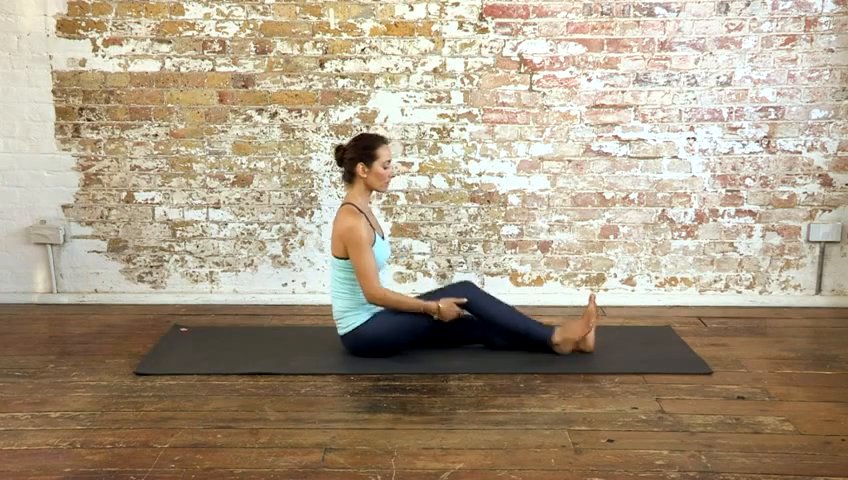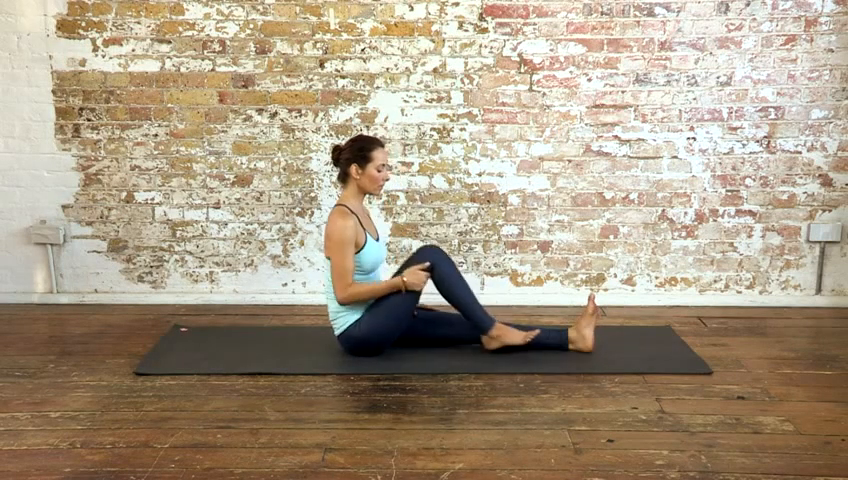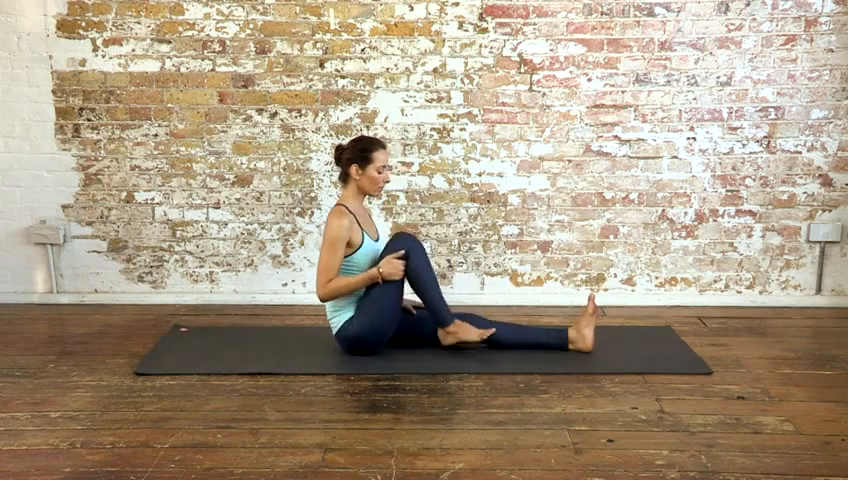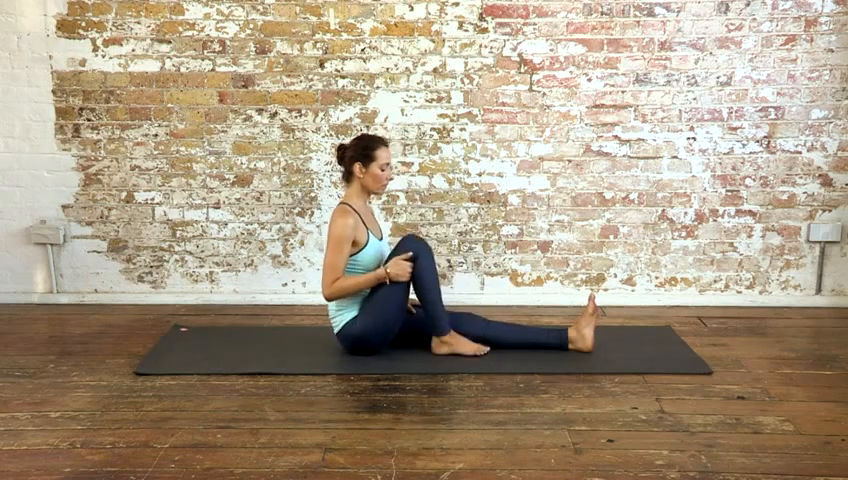
dt=0.3s
person 1, frame 1
left shoulder: (360, 210)
right shoulder: (352, 220)
right elbow: (373, 292)
left wrist: (411, 304)
right wrist: (433, 308)
left hip: (373, 322)
right hip: (364, 332)
left knee: (476, 326)
right knee: (464, 291)
left ankle: (564, 338)
right ankle: (553, 337)
person 1, frame 2
left shoulder: (357, 210)
right shoulder: (343, 221)
right elbow: (344, 293)
left wrist: (401, 301)
right wrist: (402, 282)
left hip: (372, 321)
right hip: (358, 331)
left knee: (469, 326)
right knee: (431, 256)
left ankle: (568, 337)
right ankle: (492, 329)
person 1, frame 3
left shoulder: (360, 211)
right shoulder: (340, 220)
right elbow: (324, 289)
left wrist: (394, 297)
right wrist: (378, 273)
left hip: (374, 322)
right hip: (357, 331)
left knee: (470, 323)
right knee: (405, 244)
left ankle: (570, 337)
right ankle: (446, 327)
person 1, frame 4
left shoulder: (363, 210)
right shoulder: (345, 219)
right elbow: (330, 289)
left wrist: (397, 295)
right wrist: (384, 273)
left hip: (373, 322)
right hip: (358, 330)
left knee: (469, 324)
right knee: (413, 246)
left ankle: (569, 337)
right ankle: (442, 337)
